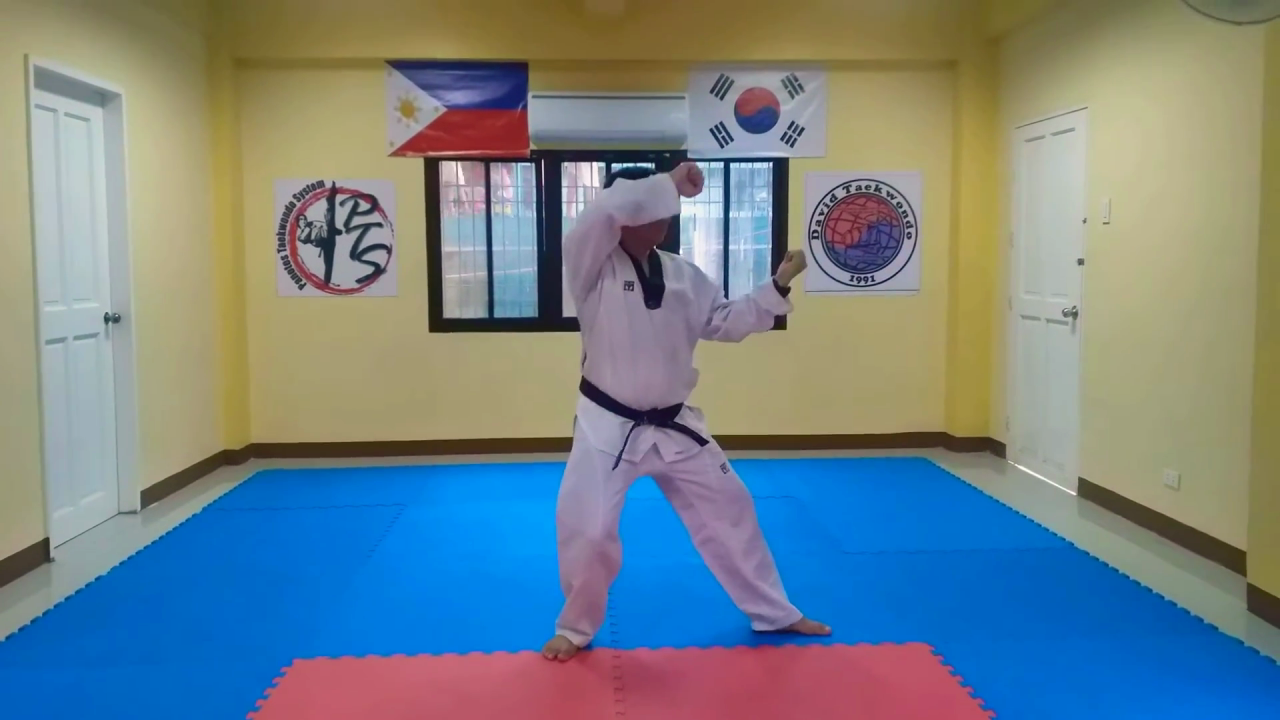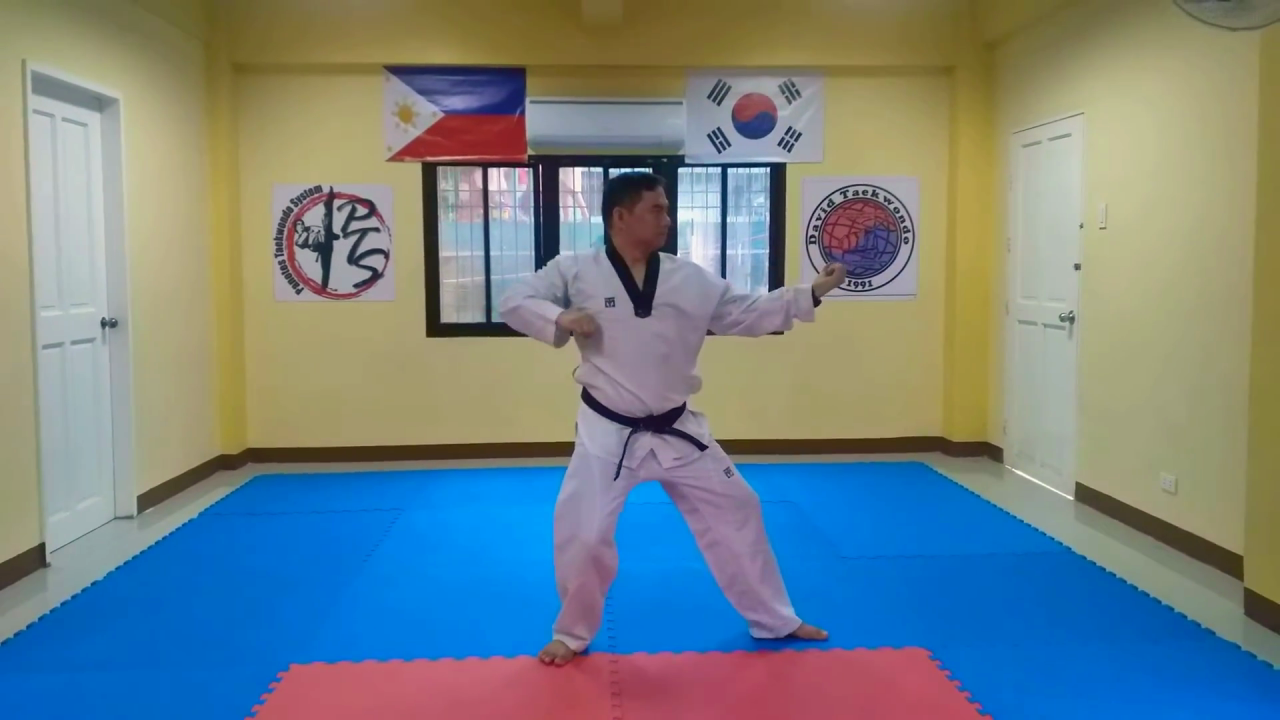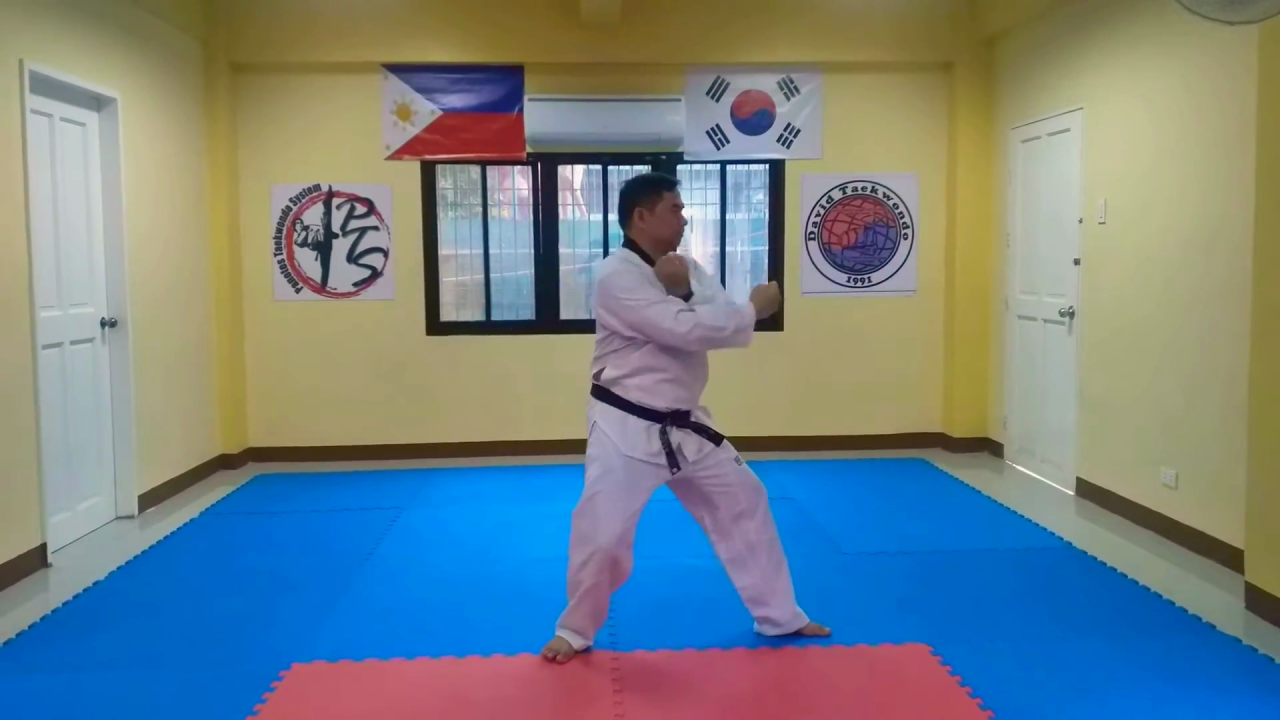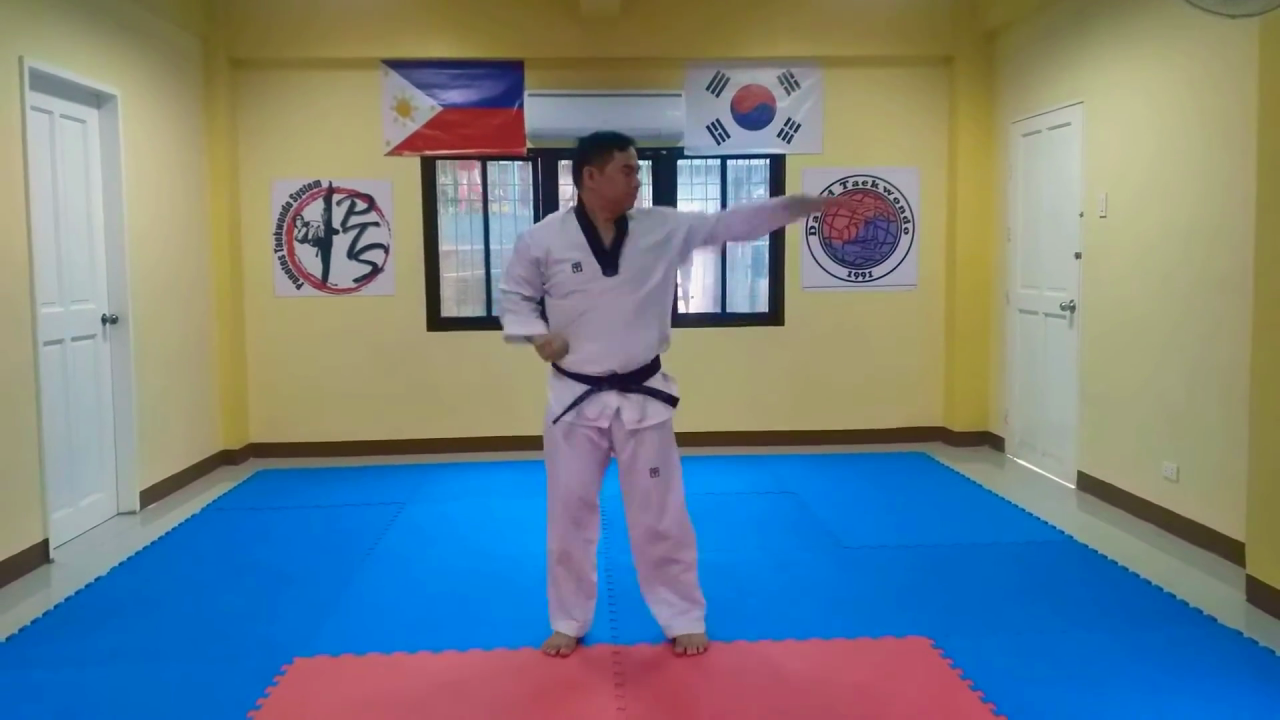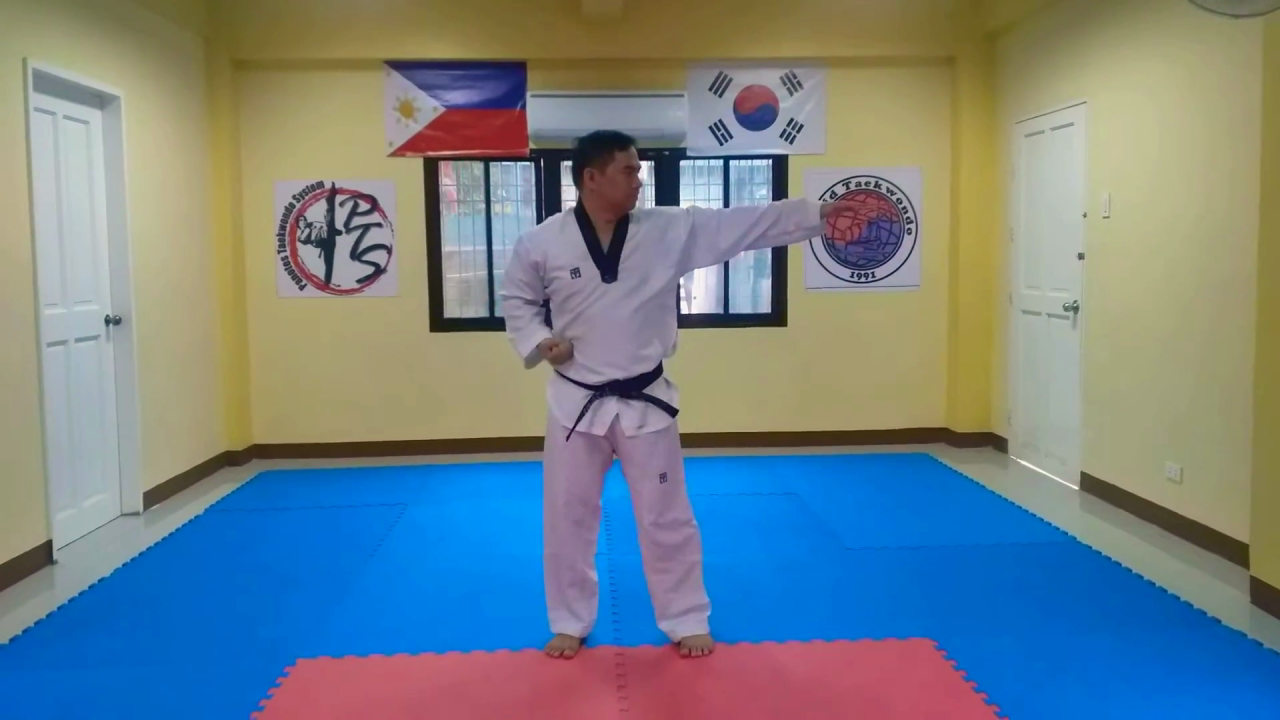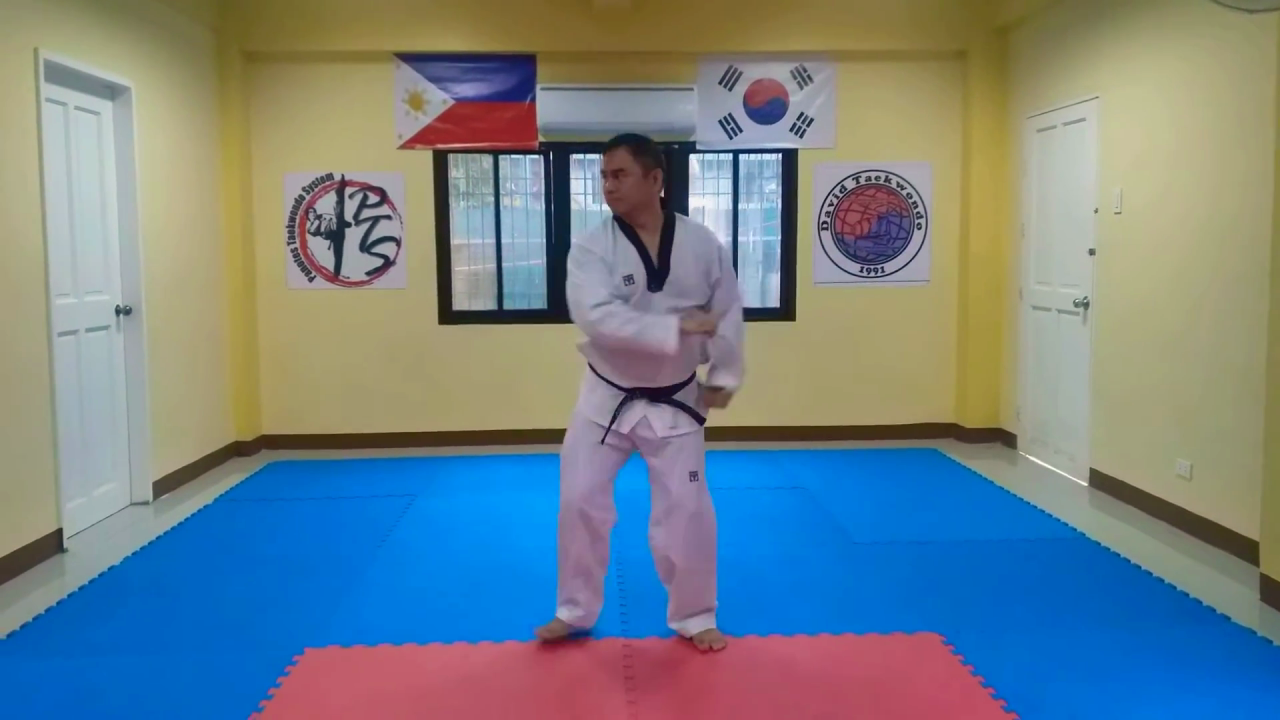
dt=0.5s
person 1, frame 1
left shoulder: (683, 274)
right shoulder: (593, 262)
left elbow: (726, 322)
right elbow: (605, 210)
left wrist: (779, 285)
right wrist: (671, 185)
left hip: (675, 424)
right hip: (608, 425)
left knee: (729, 511)
right knee: (588, 530)
left ankle: (775, 612)
right ankle: (575, 627)
person 1, frame 2
left shoulder: (689, 278)
right shoulder: (577, 271)
left elbow: (747, 314)
right elbow: (512, 302)
left wrist: (811, 293)
right wrist: (560, 319)
left hip: (676, 431)
right hip: (607, 432)
left knee: (736, 514)
right knee: (583, 535)
left ankle: (776, 621)
right ankle: (572, 632)
person 1, frame 3
left shoulder: (681, 266)
right shoulder: (616, 276)
left elbow: (726, 316)
right elbow: (683, 329)
left wrist: (692, 287)
right wrist: (752, 309)
left hip: (683, 424)
right hip: (626, 427)
left knee: (744, 505)
right knee: (603, 534)
left ankle: (781, 616)
right ankle: (575, 629)
person 1, frame 4
left shoulder: (665, 227)
right shoulder: (544, 237)
left elbow: (735, 221)
right elbow: (513, 292)
left wrist: (793, 204)
right wrist: (534, 332)
left hip: (643, 396)
right hip: (575, 396)
left knee: (662, 513)
right knee: (571, 512)
left ankle: (683, 619)
right ankle: (569, 622)
person 1, frame 5
left shoulder: (670, 229)
right shoulder: (542, 242)
left elbow: (745, 223)
right elbow: (516, 300)
left wrist: (817, 213)
right wrist: (538, 341)
left hip: (644, 400)
right hip: (576, 401)
left knee: (666, 515)
right knee: (569, 515)
left ankle: (687, 620)
right ankle: (570, 623)
person 1, frame 6
left shoulder: (704, 244)
right shoulder: (593, 244)
left elbow: (727, 315)
right elbow: (595, 314)
left wrist: (724, 375)
right wrist: (677, 328)
left hip: (674, 403)
right hip: (607, 398)
left knee: (687, 513)
right knee: (580, 502)
left ankle: (695, 618)
right ankle: (575, 610)
